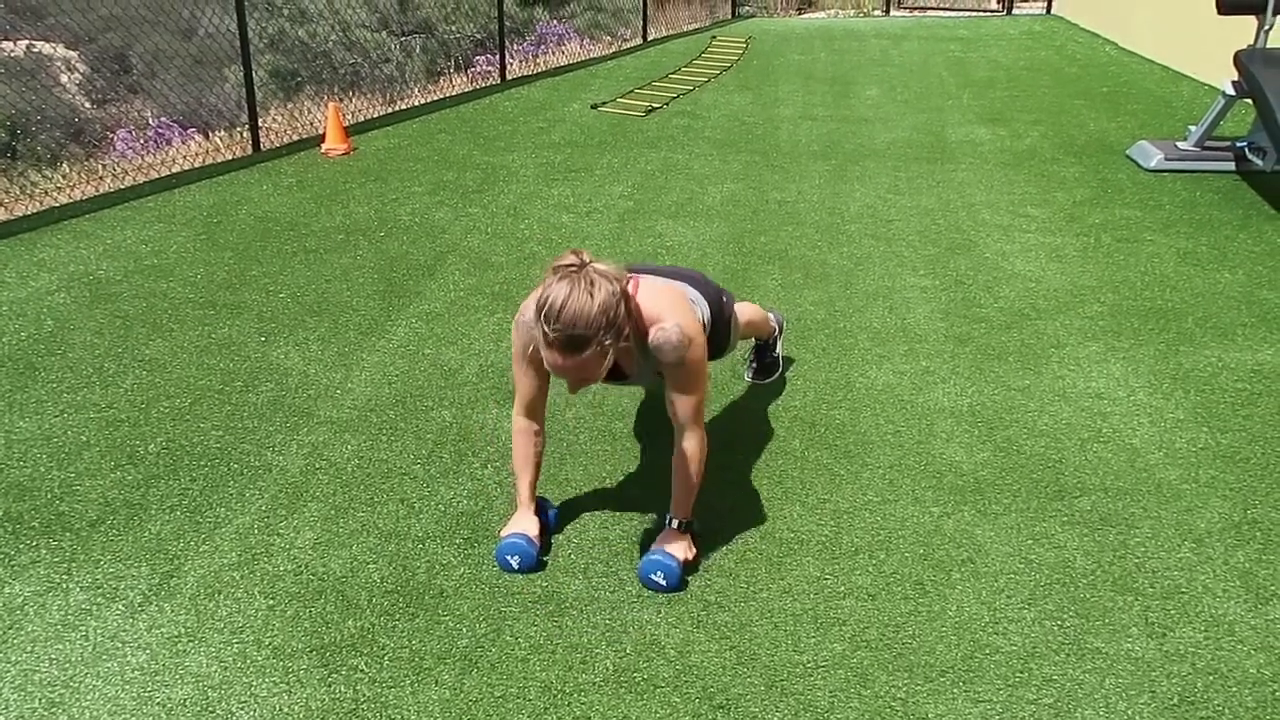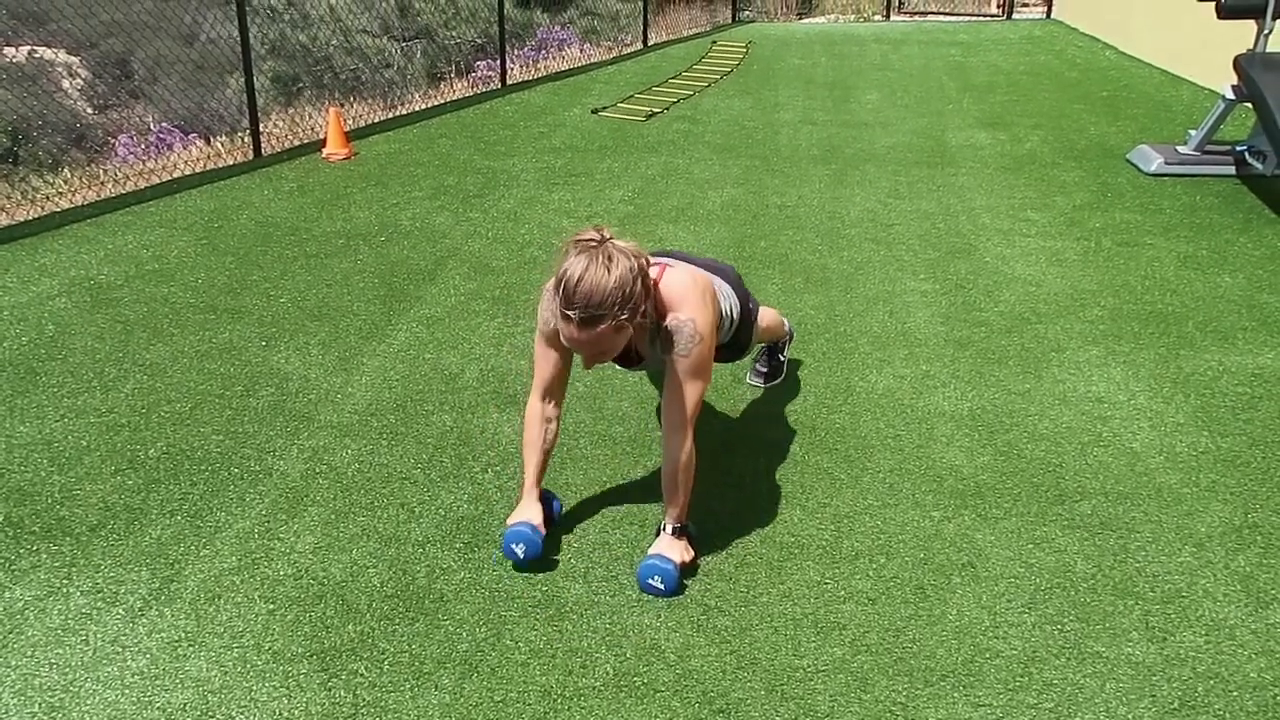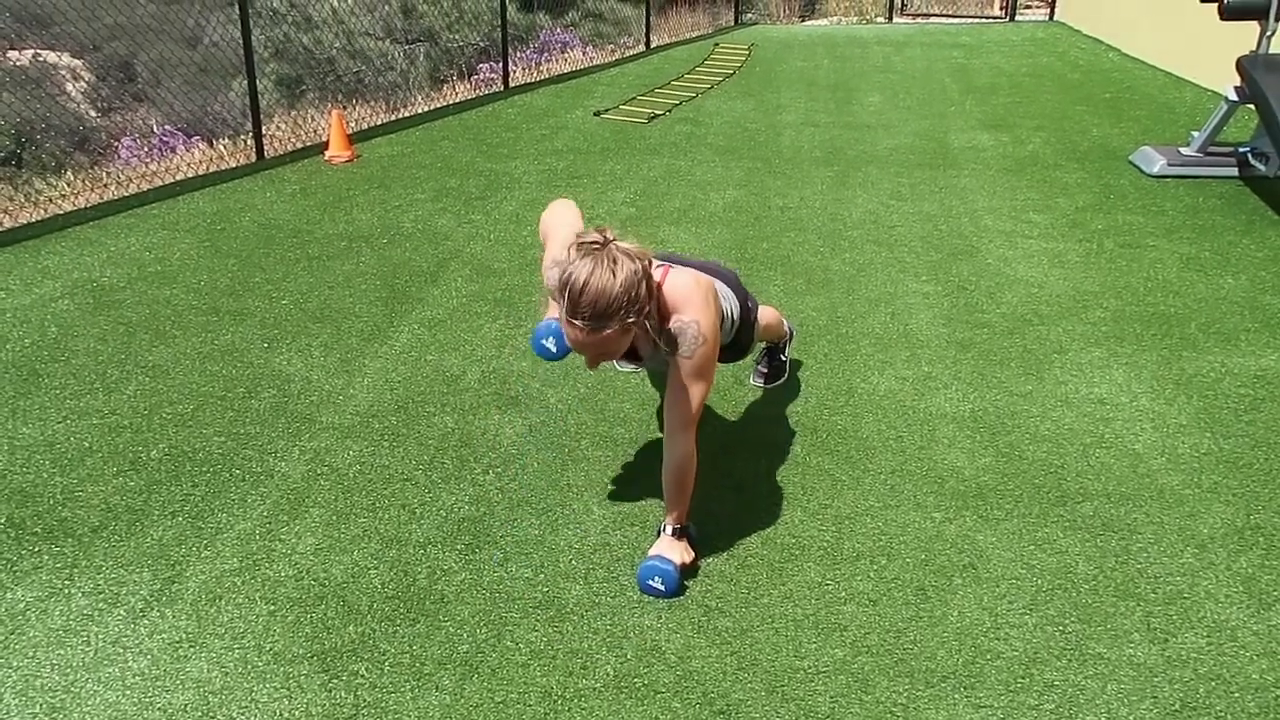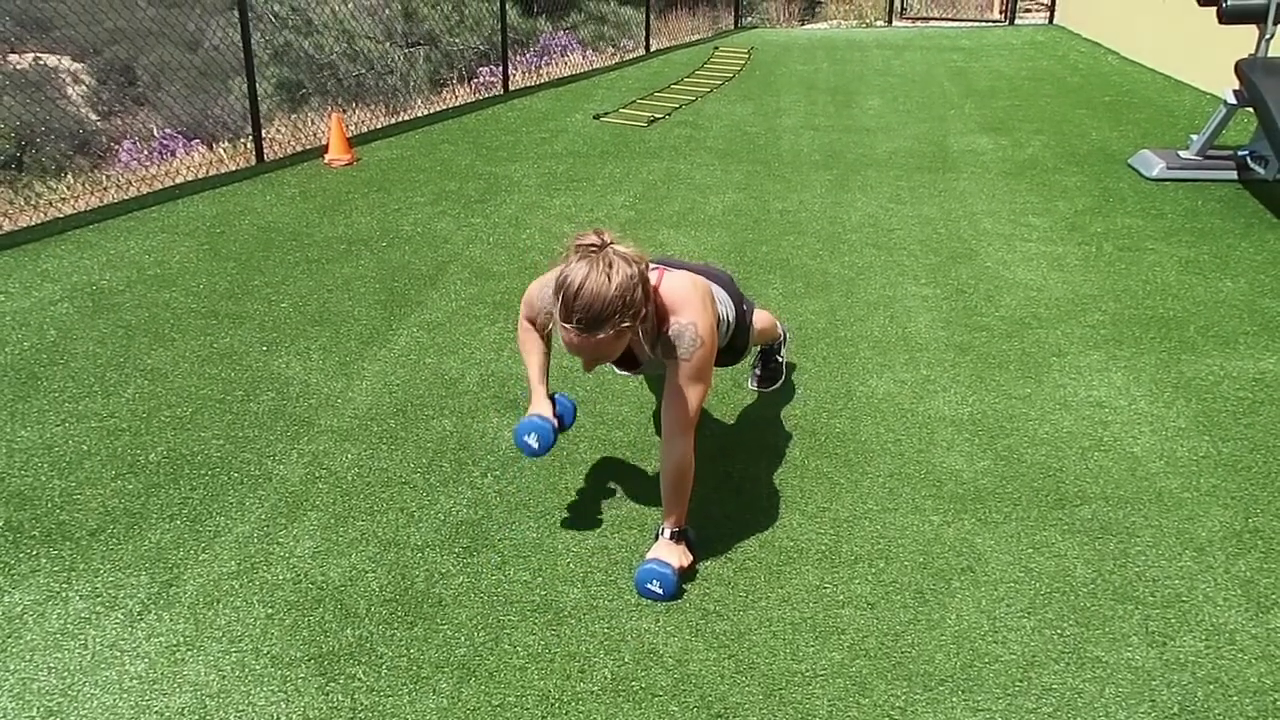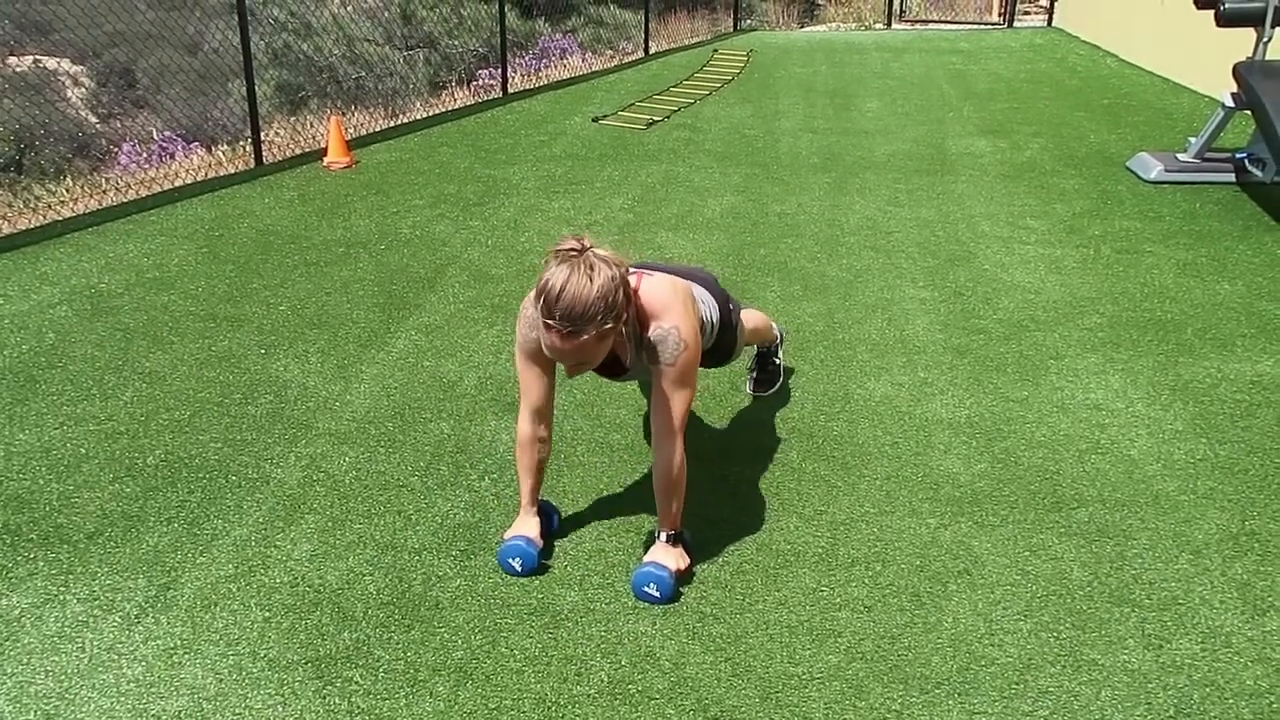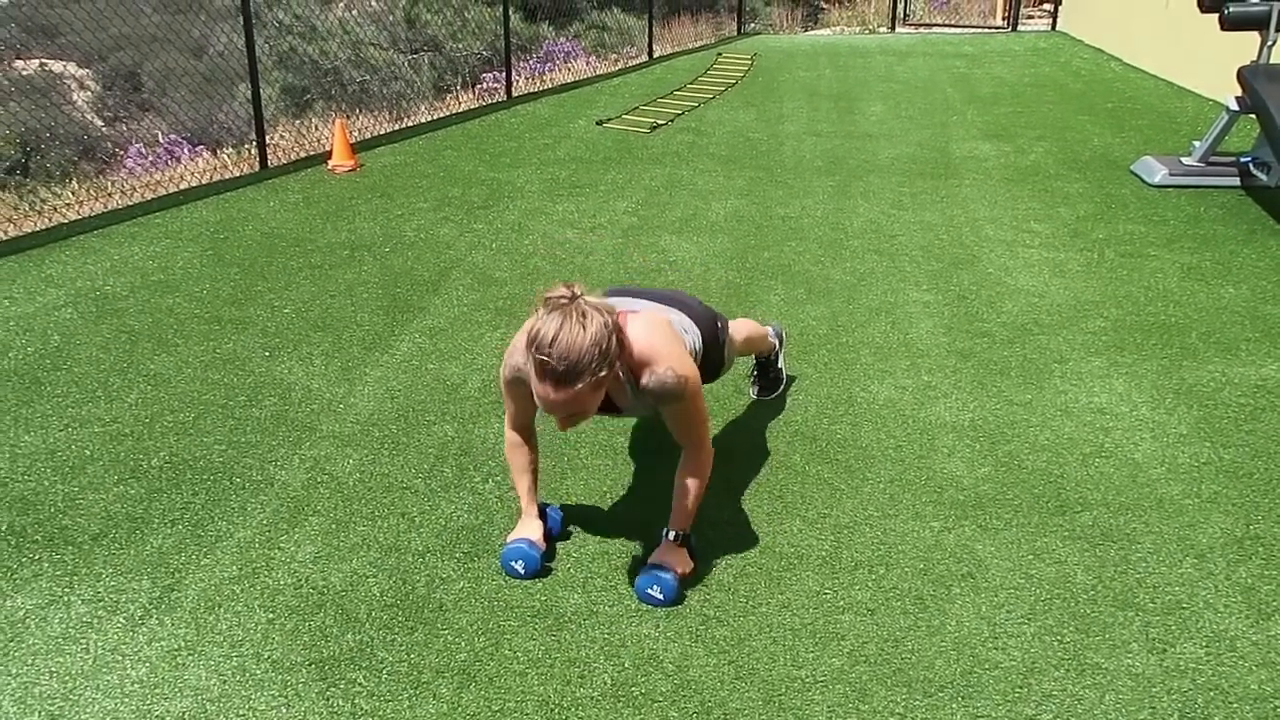
dt=0.4s
person 1, frame 1
left shoulder: (670, 331)
right shoulder: (534, 319)
left elbow: (690, 432)
right elbow: (527, 418)
left wrist: (678, 525)
right wrist: (525, 509)
left hip: (694, 297)
left knee: (736, 320)
left ankle: (769, 326)
person 1, frame 2
left shoulder: (685, 319)
right shoulder: (563, 298)
left elbow: (678, 435)
right elbow: (545, 399)
left wrist: (673, 532)
right wrist: (529, 497)
left hip: (723, 298)
left knee: (753, 328)
left ankle: (779, 332)
person 1, frame 3
left shoulder: (689, 322)
right shoulder: (565, 276)
left elbow: (680, 437)
right elbow: (560, 208)
left wrist: (674, 532)
right wrist: (553, 310)
left hip: (724, 305)
left knee: (758, 326)
left ankle: (779, 334)
person 1, frame 4
left shoulder: (686, 325)
right shoulder: (557, 293)
left elbow: (677, 440)
right elbow: (528, 317)
left wrist: (672, 536)
right wrist: (538, 395)
left hip: (718, 301)
left knee: (750, 331)
left ankle: (774, 336)
person 1, frame 5
left shoulder: (668, 328)
right shoulder: (539, 312)
left elbow: (668, 444)
right elbow: (534, 422)
left wrist: (669, 538)
right wrist: (527, 513)
left hip: (705, 304)
left knee: (742, 328)
left ankle: (770, 337)
person 1, frame 6
left shoulder: (663, 368)
right shoulder: (524, 357)
left elbow: (697, 452)
right elbow: (518, 432)
left wrist: (675, 539)
right wrist: (529, 515)
left hip: (688, 322)
right hip: (621, 308)
left knee: (734, 338)
left ankle: (770, 340)
